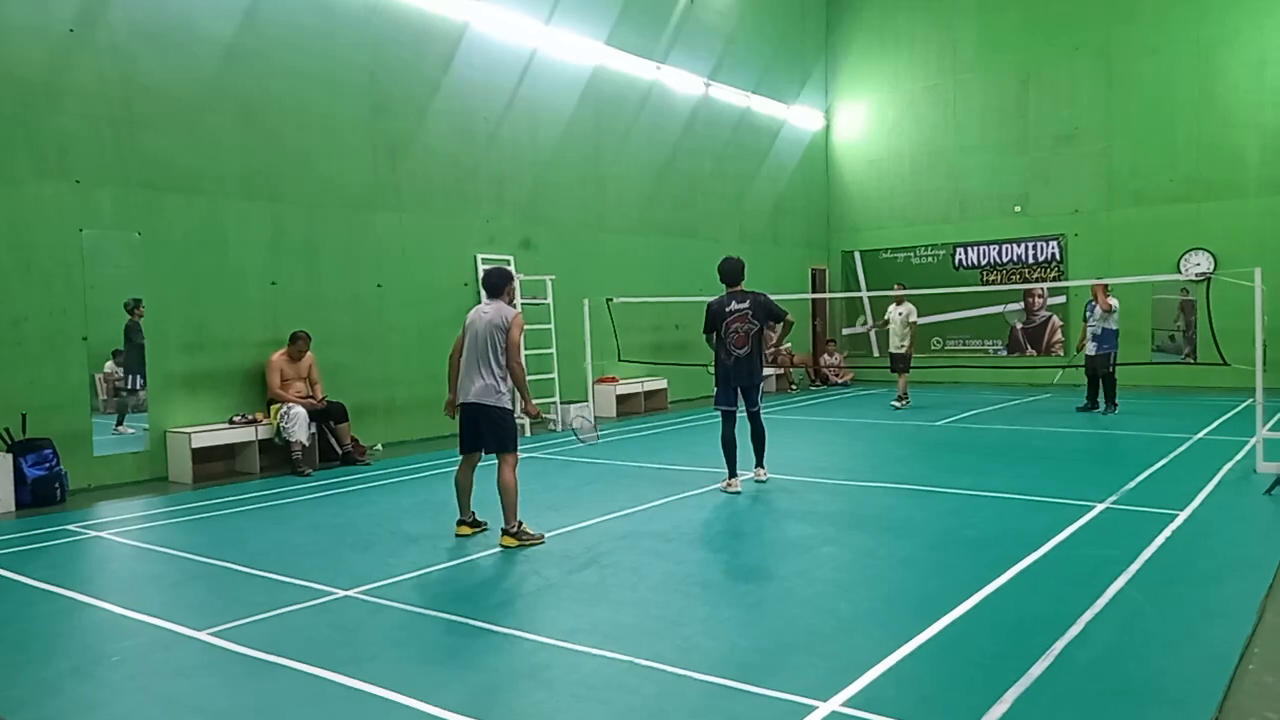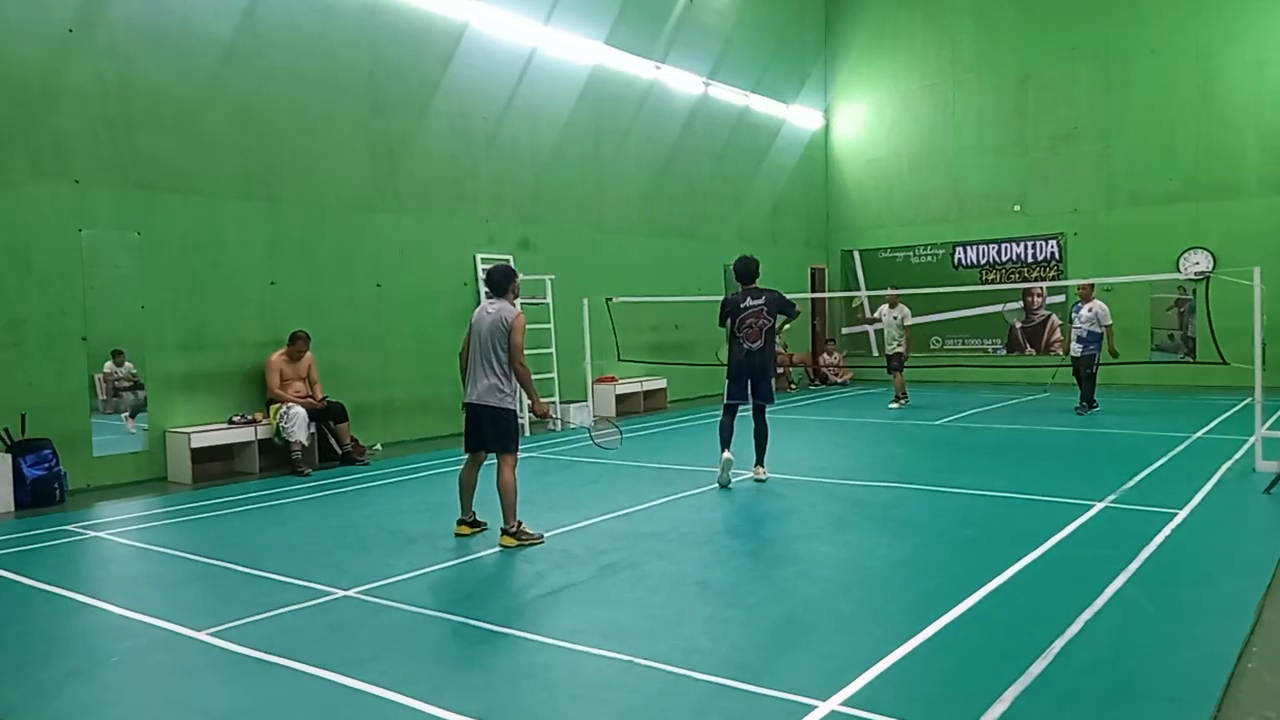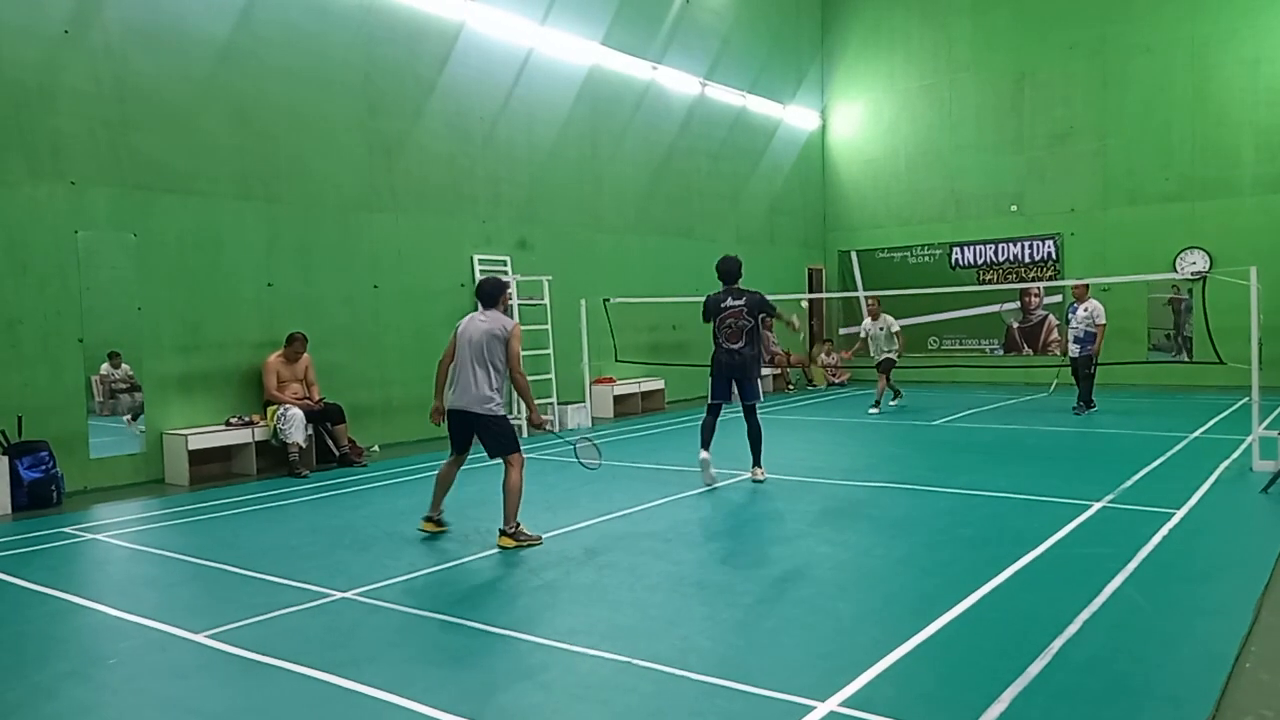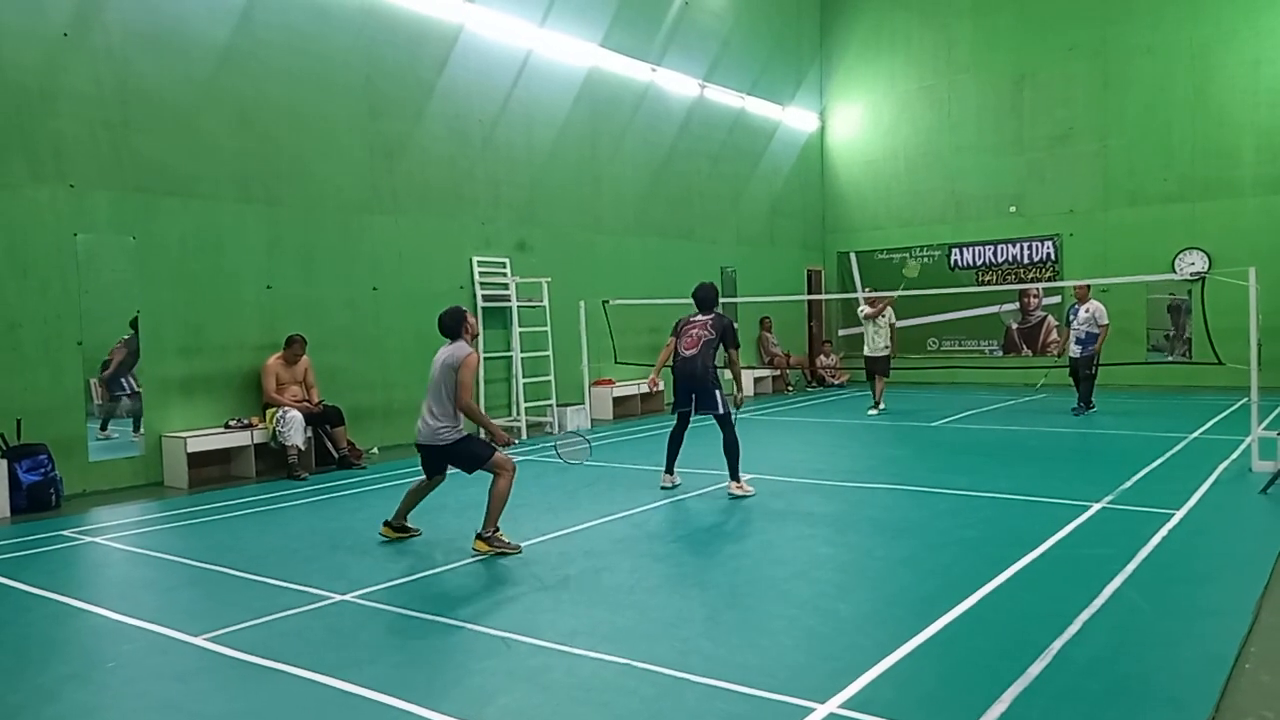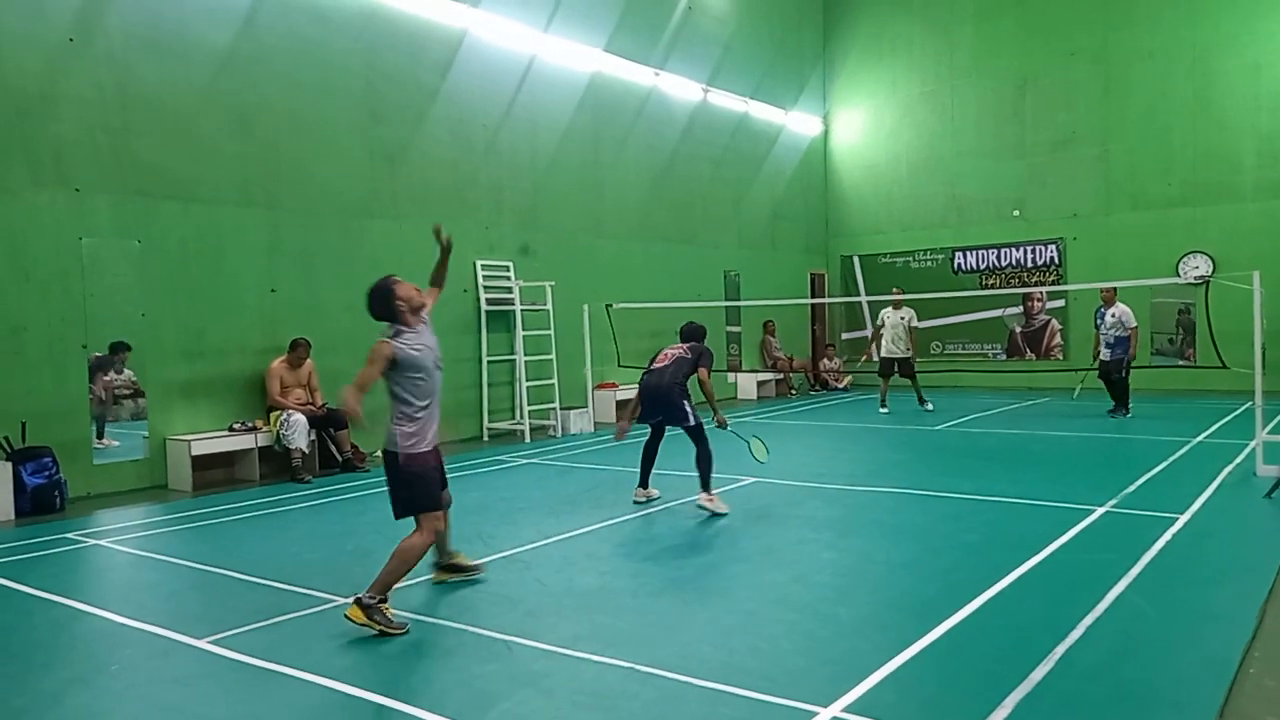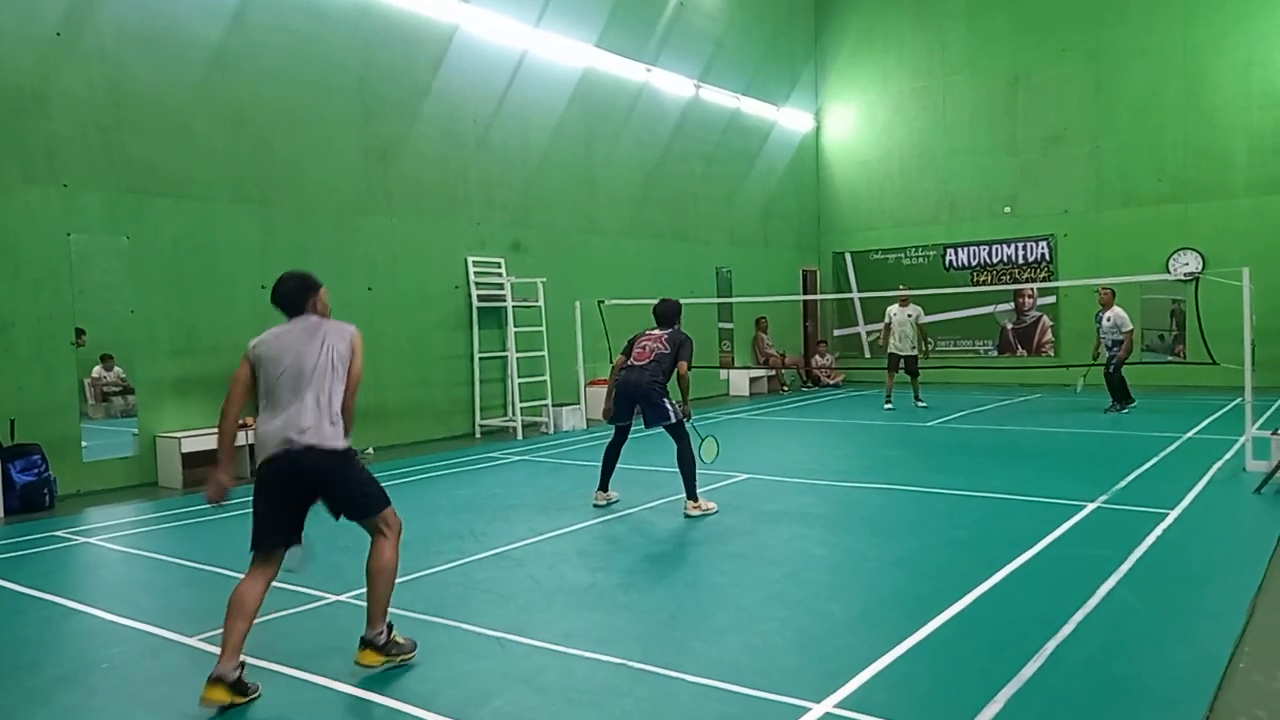
dt=0.7s
person 1, frame 1
left shoulder: (473, 314)
right shoulder: (512, 316)
left elbow: (454, 356)
right elbow: (514, 363)
left wrist: (452, 394)
right wrist: (527, 401)
left hip: (468, 398)
right hip: (494, 400)
left knee: (469, 459)
right knee: (507, 461)
left ankle: (466, 520)
right ankle: (512, 530)
person 1, frame 2
left shoulder: (479, 312)
right shoulder: (514, 316)
left elbow: (464, 355)
right elbow: (517, 363)
right wrist: (535, 400)
left hip: (475, 399)
right hip: (499, 401)
left knee: (474, 458)
right knee: (507, 462)
left ankle: (466, 519)
right ankle: (511, 529)
person 1, frame 3
left shoulder: (465, 322)
right shoulder: (509, 326)
left elbow: (444, 362)
right elbow: (516, 374)
left wrist: (438, 400)
right wrist: (533, 410)
left hip: (457, 405)
right hip: (488, 408)
left knee: (455, 460)
right knee: (514, 463)
left ankle: (432, 516)
right ankle: (509, 531)
person 1, frame 4
left shoulder: (445, 351)
right shoulder: (468, 355)
right elbow: (464, 403)
right wrist: (494, 430)
left hip: (426, 435)
right hip: (447, 436)
left knee: (434, 478)
right knee: (505, 467)
left ankle: (395, 523)
right ankle: (487, 535)
person 1, frame 5
left shoulder: (422, 324)
right shoulder: (388, 345)
left elbow: (434, 286)
right elbow: (356, 388)
left wrist: (444, 252)
right wrist: (349, 406)
left hip: (424, 444)
right hip: (407, 450)
left knee: (441, 506)
right knee: (431, 527)
left ankle: (446, 561)
right ankle: (368, 602)
person 1, frame 6
left shoulder: (259, 346)
right shoulder: (346, 334)
left elbow: (231, 410)
left wrist: (223, 468)
left hip: (276, 460)
right hip: (326, 452)
left knee: (262, 566)
right knee: (387, 526)
left ankle: (225, 675)
right ankle: (376, 639)
person 2, frame 1
left shoulder: (715, 306)
right shoulder: (759, 301)
left elbow: (709, 339)
right elbow: (789, 320)
right wrist: (778, 341)
left hip: (726, 371)
right hip: (753, 370)
left knee: (728, 422)
right knee: (755, 418)
left ankle: (733, 477)
right ankle: (760, 468)
person 2, frame 2
left shoulder: (730, 301)
right shoulder: (772, 297)
left elbow: (722, 325)
right elbow: (796, 311)
right wrist: (781, 326)
left hip: (738, 365)
right hip: (764, 365)
left knee: (729, 413)
right knee: (759, 415)
left ankle: (726, 451)
right ankle: (759, 467)
person 2, frame 3
left shoulder: (712, 301)
right shoulder: (754, 298)
right elbow: (777, 316)
right wrist: (793, 322)
left hip: (722, 365)
right hip: (748, 365)
left knee: (712, 413)
right knee: (751, 416)
left ankle: (705, 451)
right ankle: (757, 468)
person 2, frame 4
left shoulder: (683, 322)
right shoulder: (723, 322)
left elbow: (669, 346)
right elbow: (733, 359)
left wrist: (654, 373)
right wrist: (739, 389)
left hip: (680, 372)
right hip: (704, 373)
left knee: (681, 423)
right knee: (727, 425)
left ankle: (668, 475)
right ankle: (735, 482)
person 2, frame 5
left shoulder: (665, 351)
right shoulder: (702, 350)
right elbow: (703, 377)
left wrist: (627, 419)
right wrist: (717, 412)
left hip: (648, 387)
right hip: (671, 388)
left knee: (656, 434)
right knee: (701, 441)
left ankle: (643, 489)
right ankle: (706, 495)
person 2, frame 6
left shoulder: (640, 336)
right shoulder: (681, 338)
left elbow: (616, 366)
right elbow: (682, 371)
left wrist: (608, 401)
right wrist: (685, 403)
left hip: (623, 383)
right hip: (650, 386)
left knee: (619, 437)
right knee: (682, 439)
left ankle: (602, 492)
right ankle: (693, 502)
